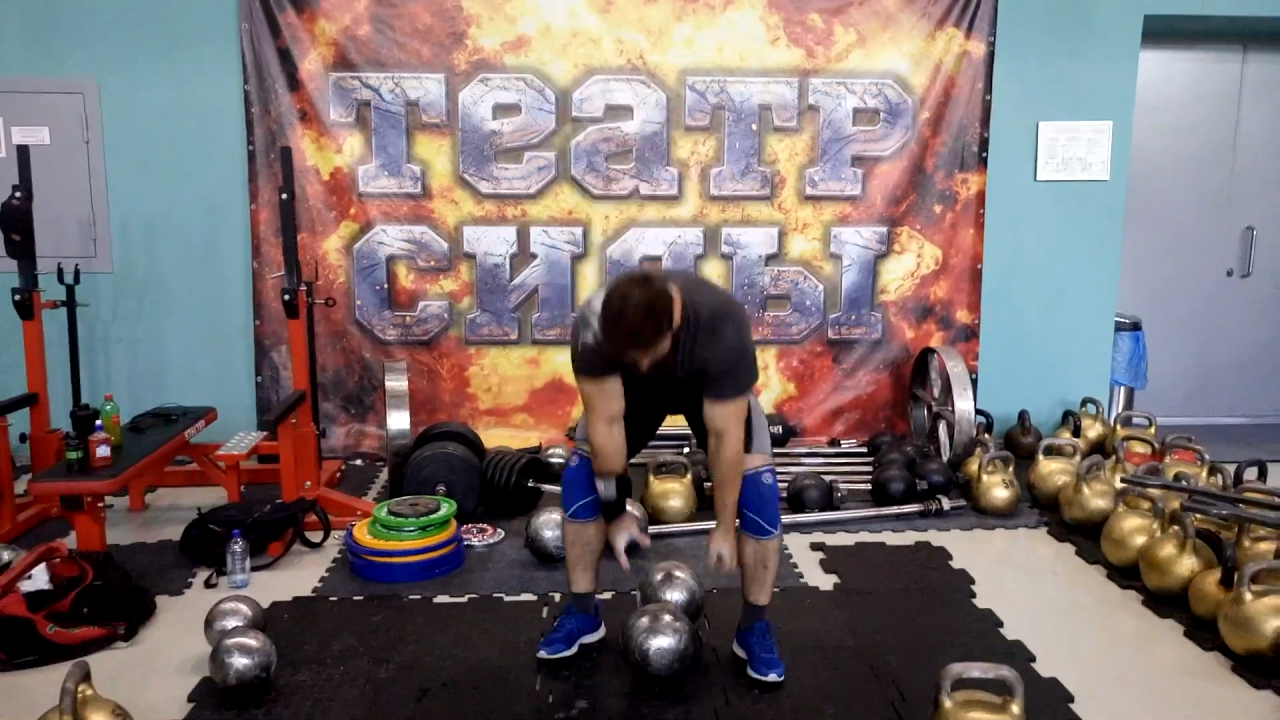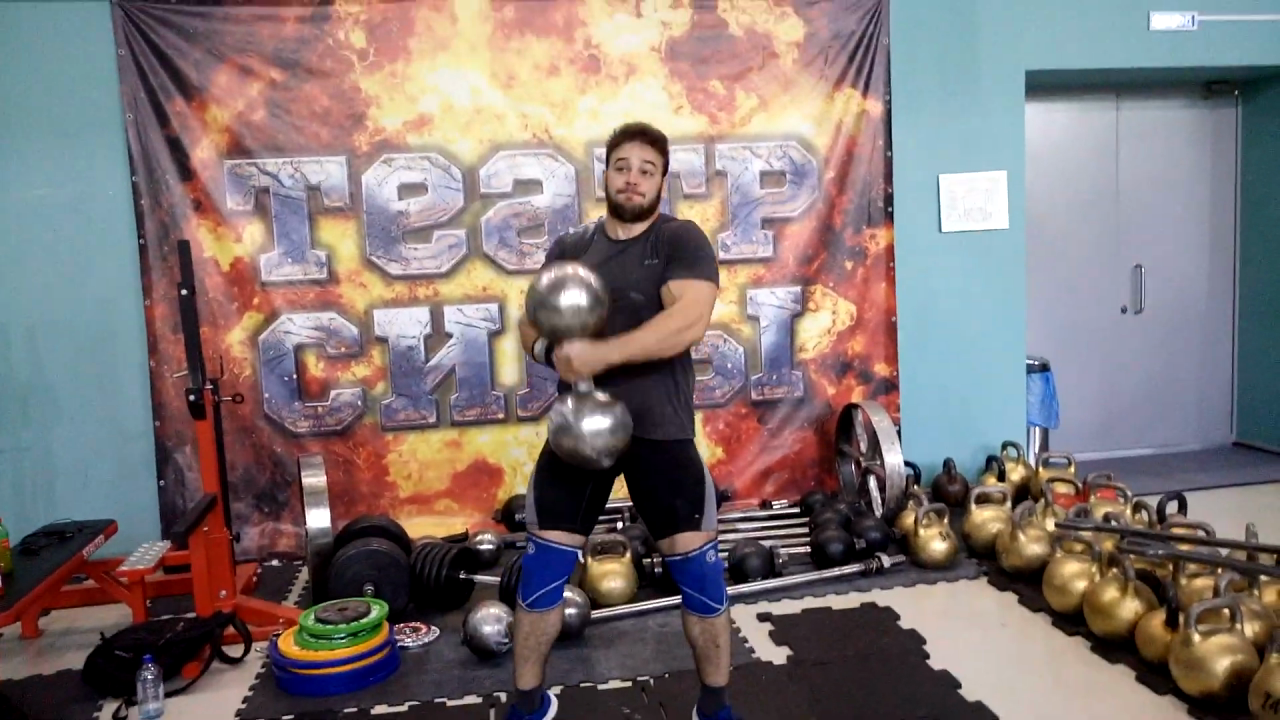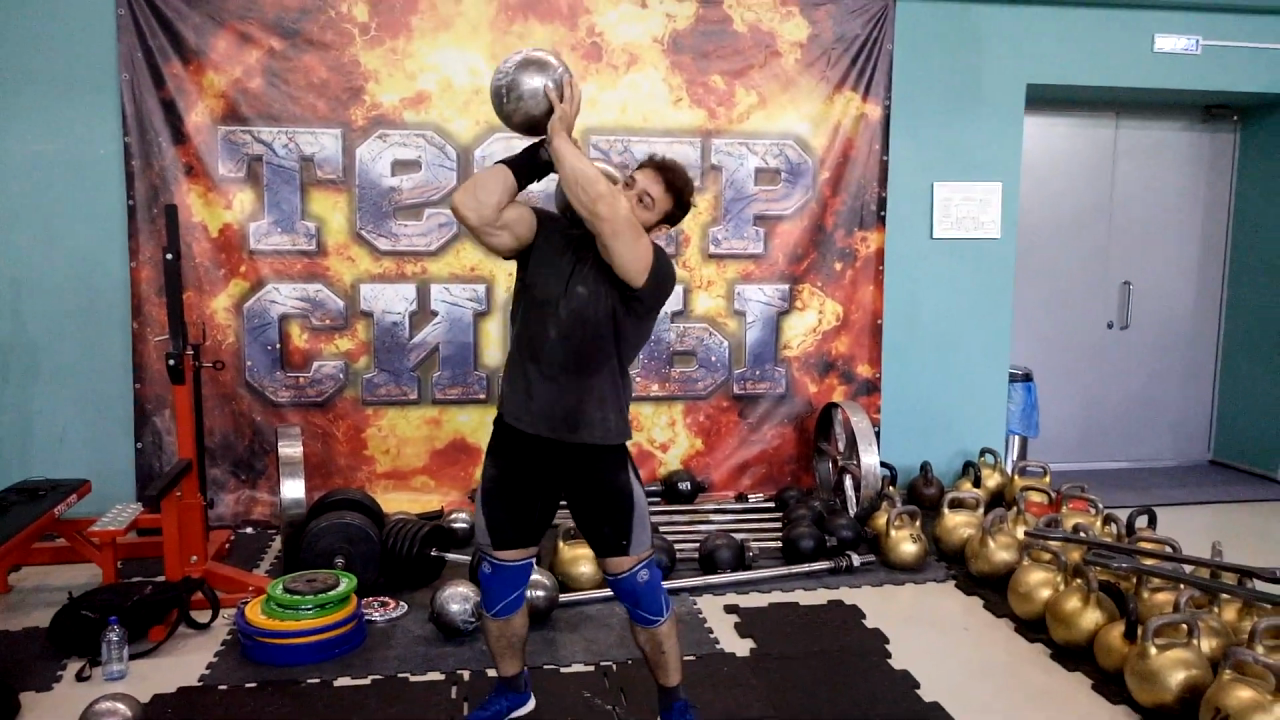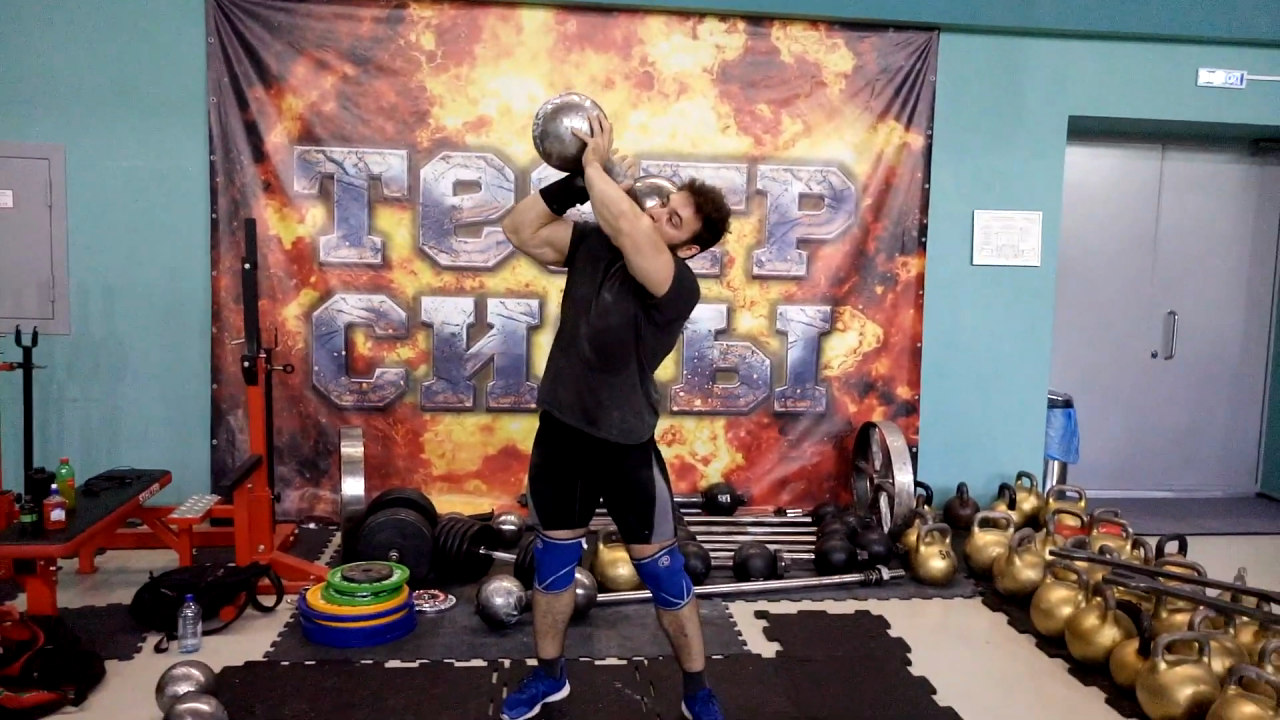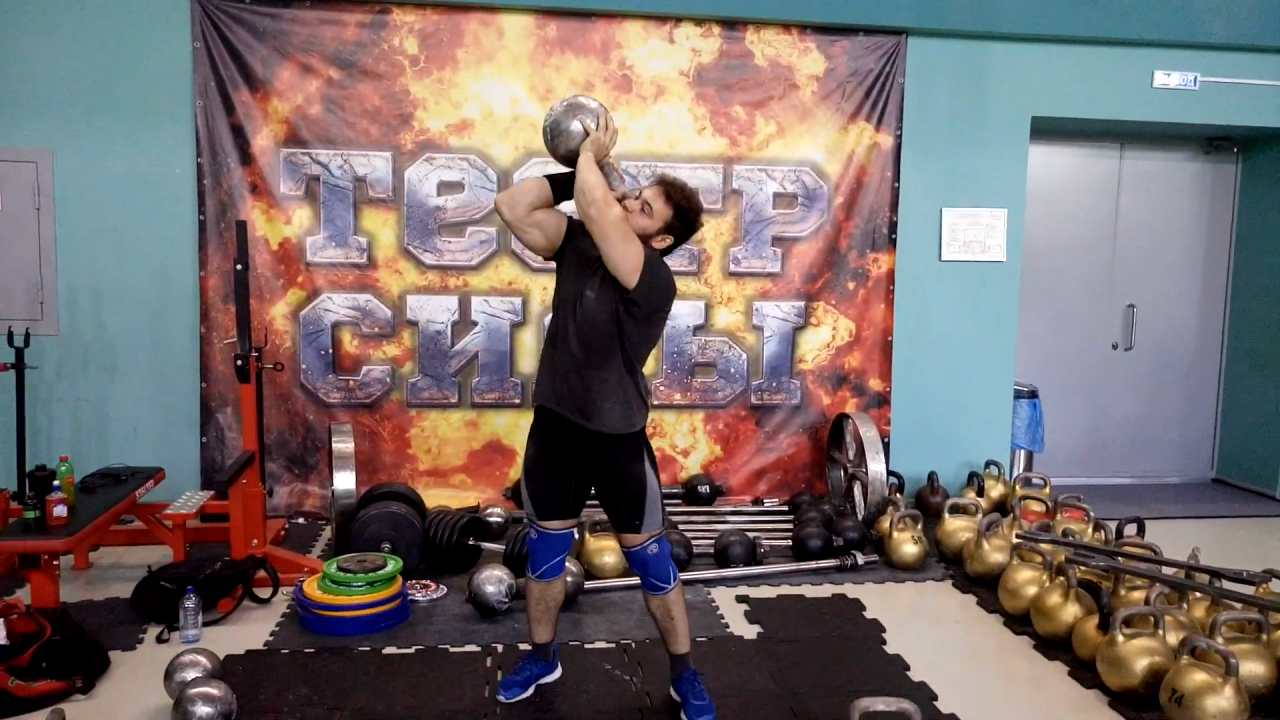
dt=1s
person 1, frame 1
left shoulder: (722, 329)
right shoulder: (593, 329)
left elbow: (725, 435)
right elbow: (605, 423)
left wrist: (725, 525)
right wrist: (616, 513)
left hip: (710, 389)
left knee: (759, 492)
right knee: (580, 479)
left ankle: (754, 626)
right ankle: (581, 613)
person 1, frame 2
left shoulder: (681, 240)
right shoulder: (569, 246)
left elbow: (688, 323)
right elbow: (531, 330)
left wrist: (602, 355)
right wrist: (554, 350)
left hip: (660, 427)
left knee: (696, 562)
right knee: (544, 562)
person 1, frame 3
left shoulder: (653, 272)
right shoulder: (546, 234)
left elbow: (603, 212)
right elbow: (472, 208)
left wrist: (560, 134)
right wrist: (538, 152)
left hip: (595, 446)
right hip: (518, 437)
left knee: (636, 582)
right knee: (501, 579)
person 1, frame 4
left shoulder: (677, 286)
right shoulder: (591, 244)
left elbow: (626, 226)
right elbow: (518, 229)
left wrist: (595, 164)
right wrist: (575, 180)
left hip: (624, 441)
right hip: (560, 430)
left knee: (659, 566)
right knee: (554, 559)
person 1, frame 5
left shoulder: (654, 279)
right shoulder: (577, 244)
left elbow: (599, 212)
right elbow: (511, 205)
left wrist: (591, 154)
right wrist: (577, 174)
left hip: (616, 435)
right hip: (555, 424)
left knee: (648, 555)
right knee: (546, 548)
right ankle: (541, 657)
